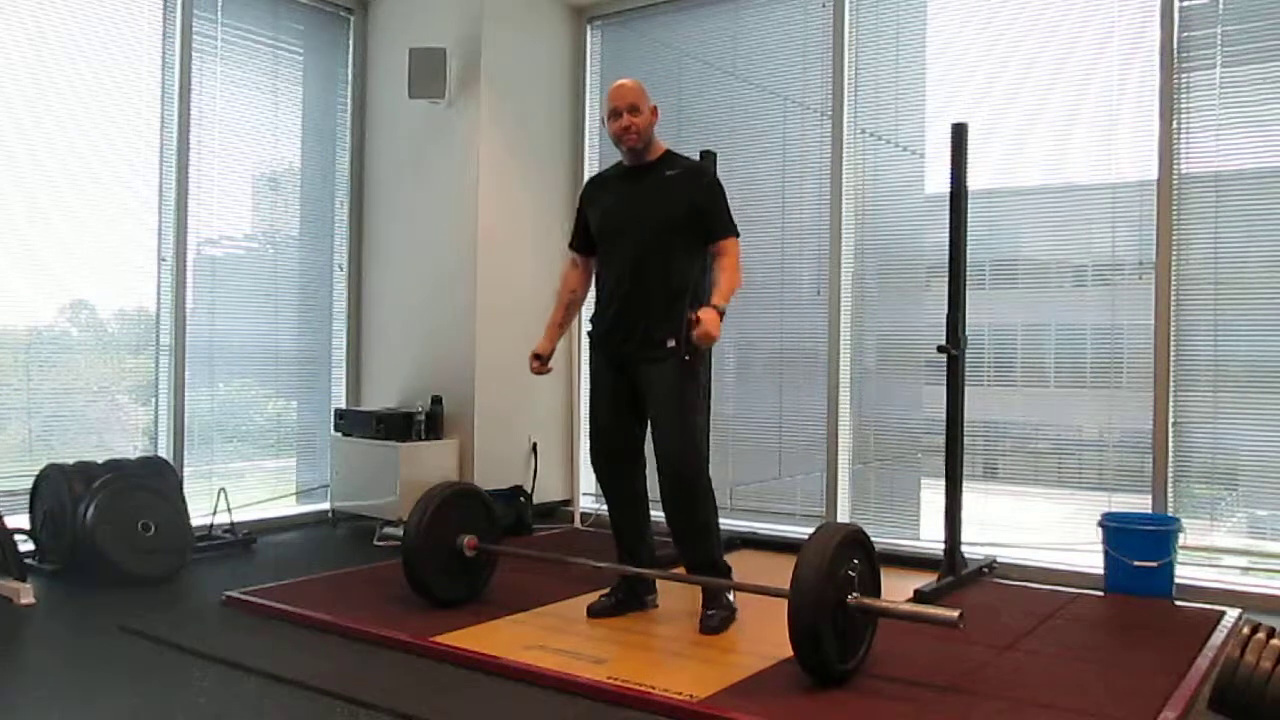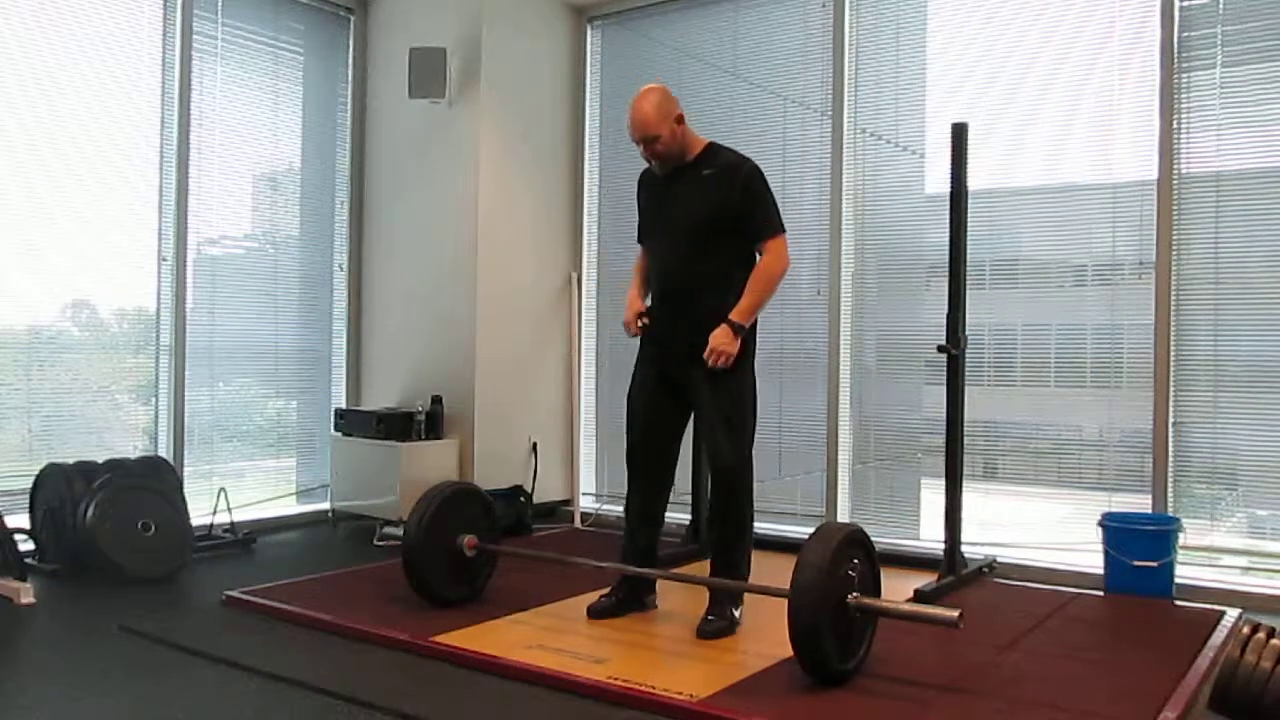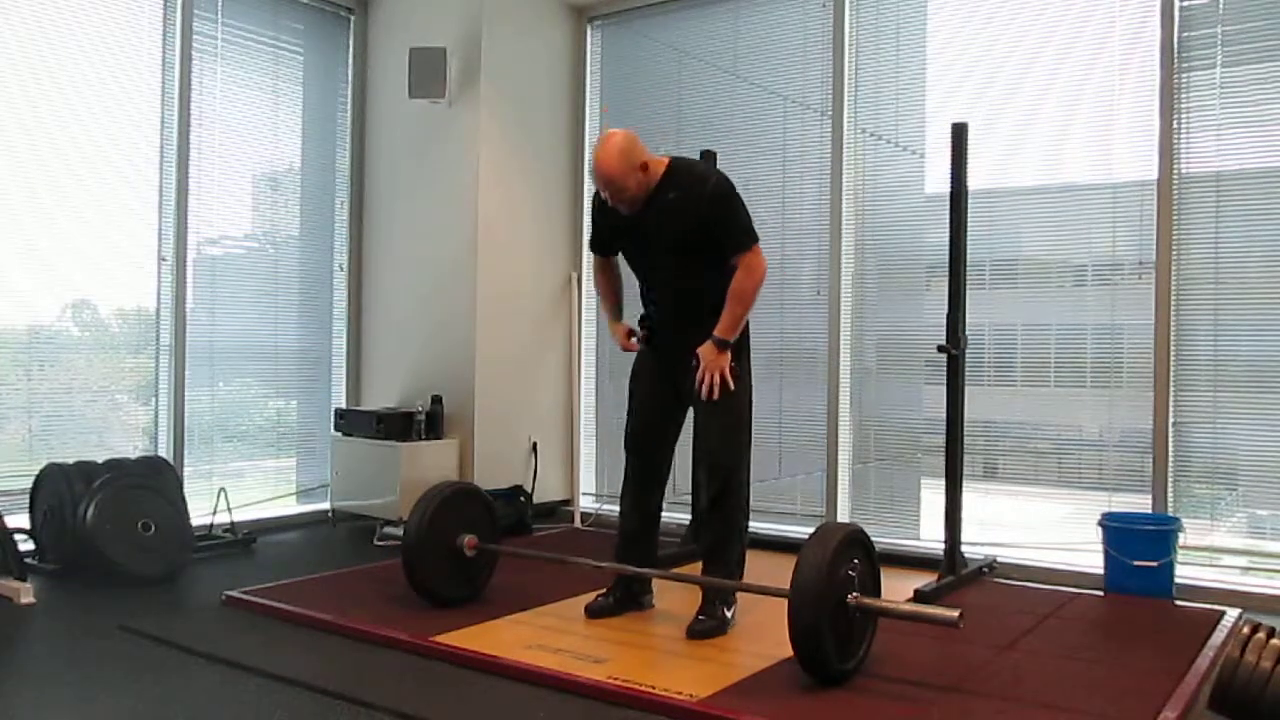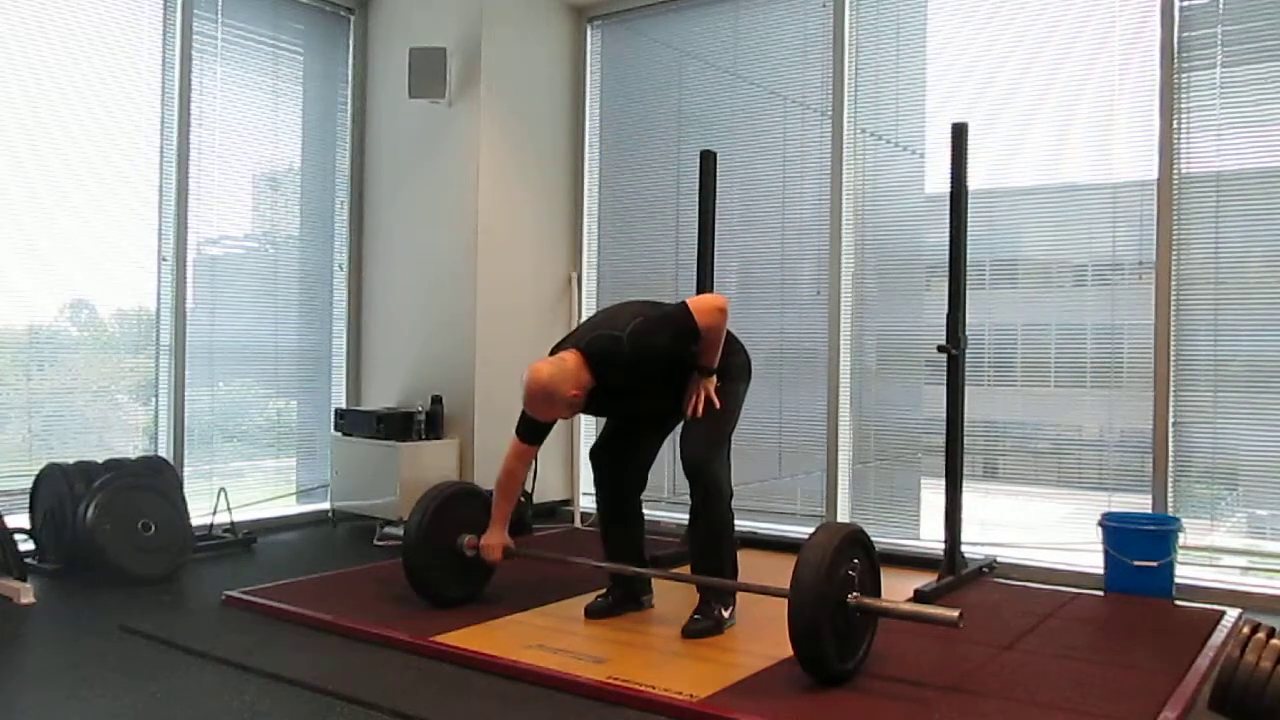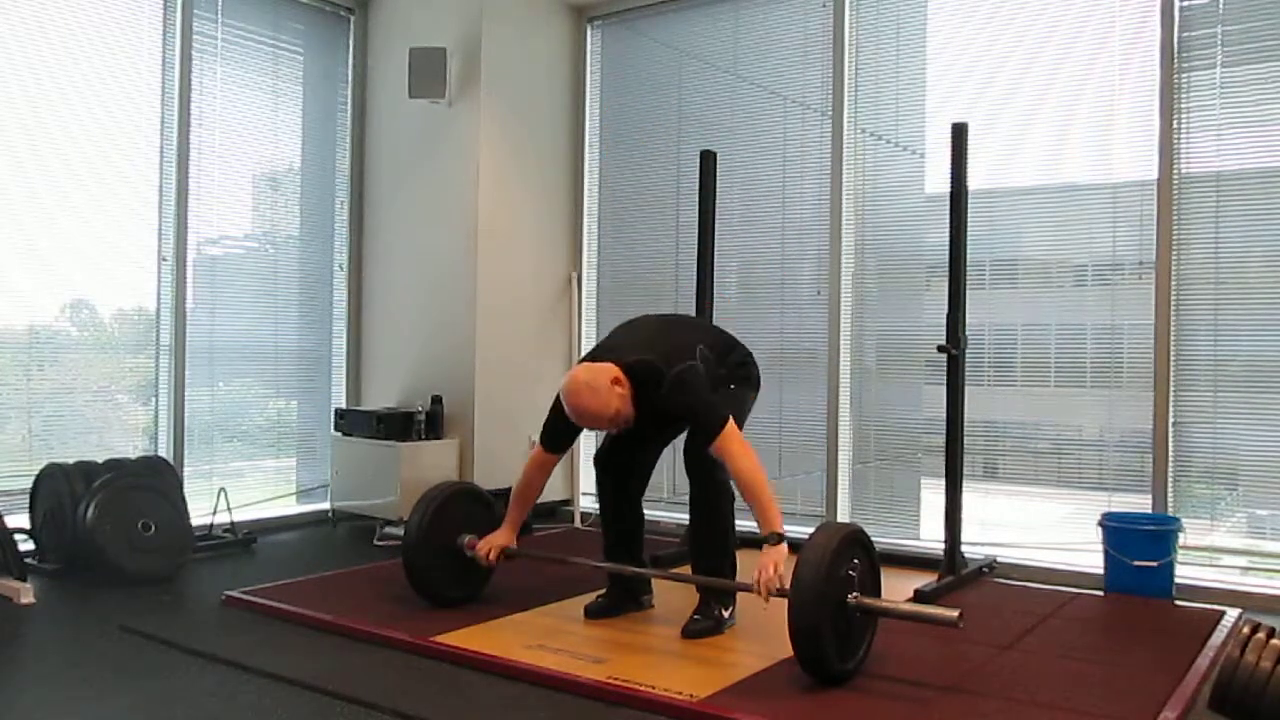
dt=1s
person 1, frame 1
left shoulder: (693, 179)
right shoulder: (598, 189)
left elbow: (726, 254)
right elbow: (579, 267)
left wrist: (715, 307)
right wrist: (550, 335)
left hip: (673, 348)
right hip: (611, 349)
left knee: (680, 460)
right knee: (615, 463)
left ankle: (714, 582)
right ankle: (637, 579)
person 1, frame 2
left shoulder: (736, 174)
right shoulder: (649, 182)
left elbow: (775, 255)
left wrist: (735, 324)
right wrist: (636, 294)
left hip: (718, 349)
right hip: (660, 346)
left knee: (728, 468)
right knee: (645, 461)
left ankle: (727, 594)
right ankle: (636, 581)
person 1, frame 3
left shoulder: (706, 188)
right shoulder: (608, 201)
left elbow: (751, 265)
right elbow: (604, 261)
left wrist: (721, 342)
right wrist: (614, 320)
left hip: (714, 348)
right hip: (658, 345)
left knee: (721, 467)
right knee: (642, 458)
left ankle: (719, 596)
right ankle: (632, 582)
person 1, frame 4
left shoulder: (630, 347)
right shoulder: (552, 382)
left elbow: (715, 307)
right elbow: (519, 457)
left wrist: (705, 374)
right wrist: (496, 528)
left hip: (716, 369)
left knee: (701, 461)
right knee: (609, 459)
left ankle: (718, 598)
right ankle: (629, 585)
person 1, frame 5
left shoulder: (675, 379)
right shoulder: (580, 394)
left elbow: (738, 457)
right elbow: (541, 463)
left wrist: (773, 538)
right wrist: (508, 529)
left hip: (726, 374)
left knee: (704, 462)
right knee: (613, 463)
left ankle: (718, 598)
right ankle: (629, 585)
